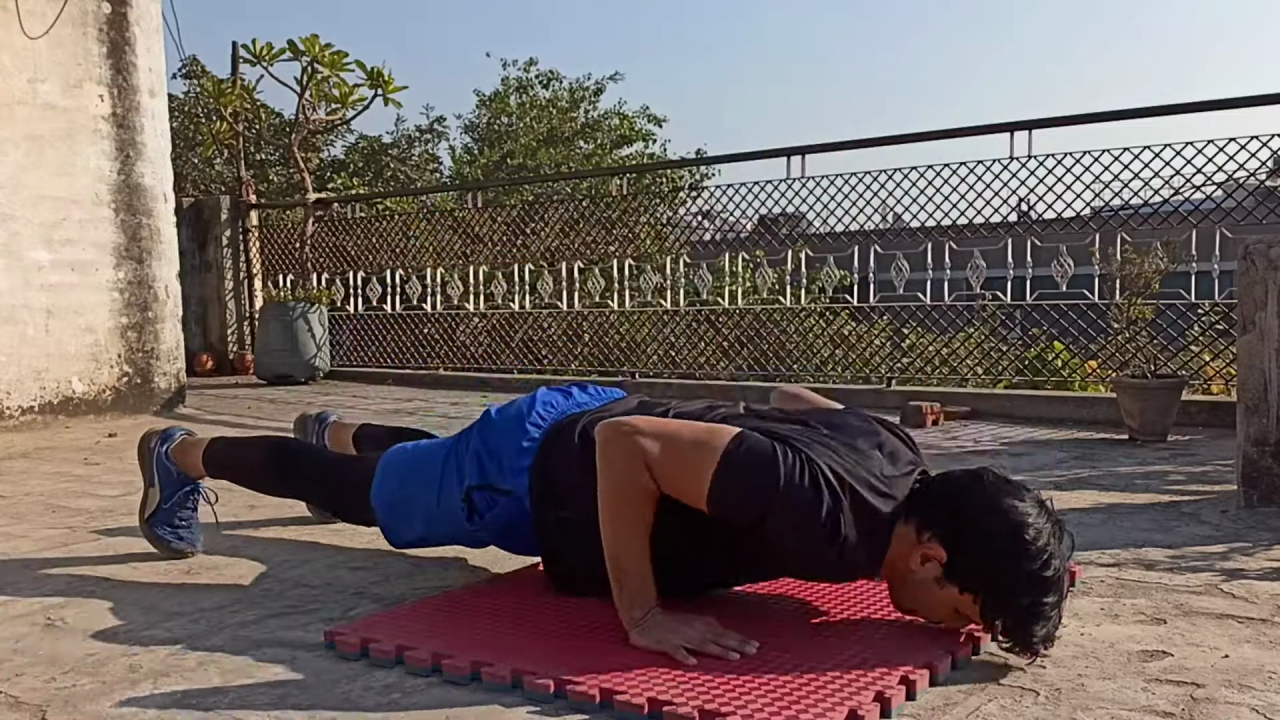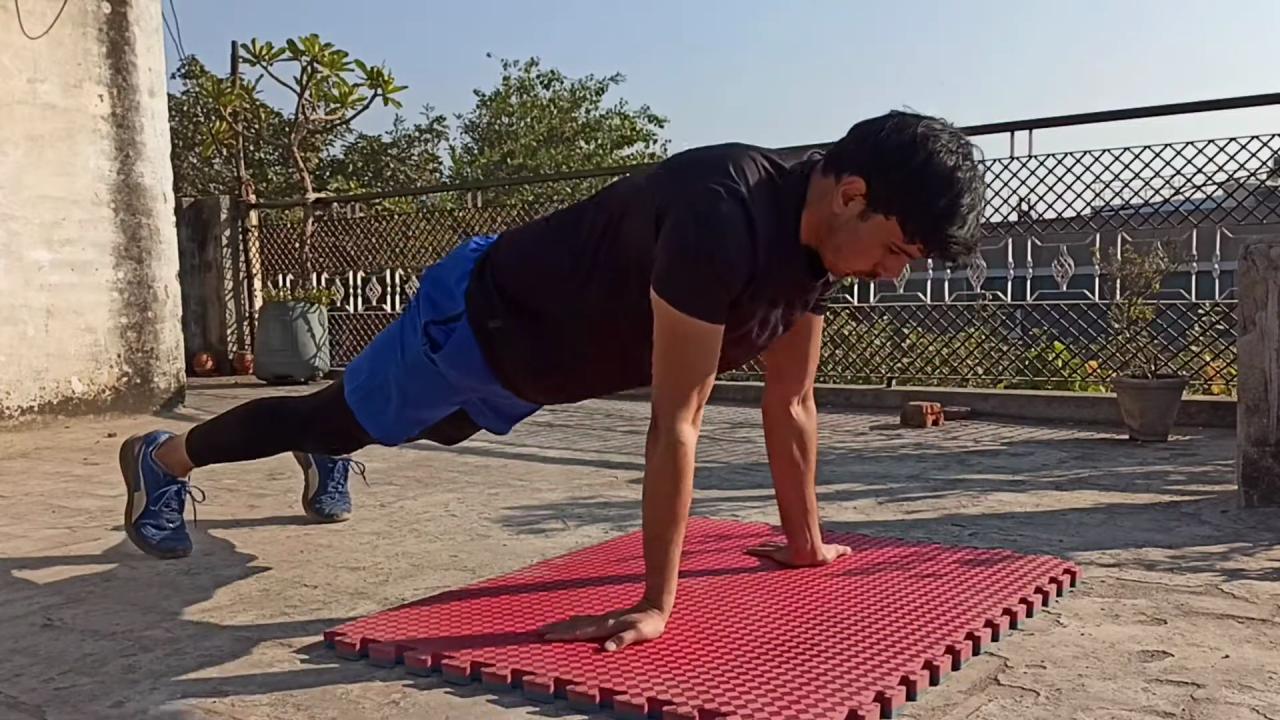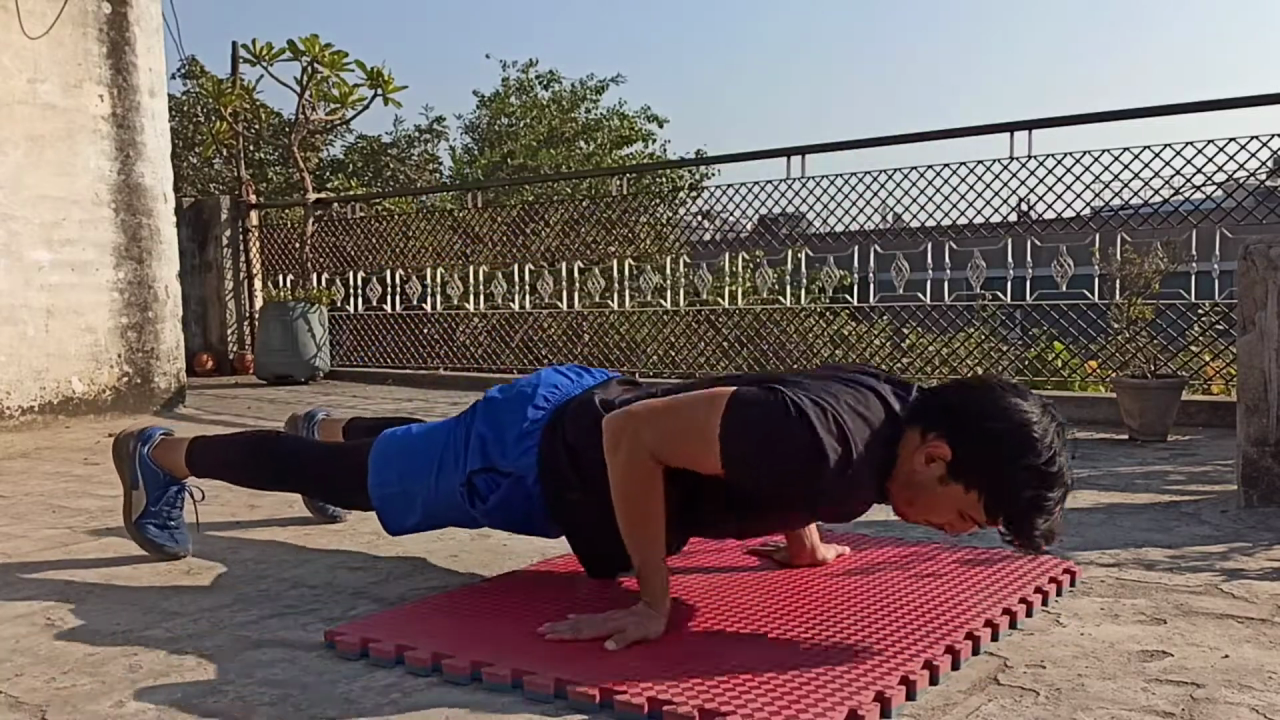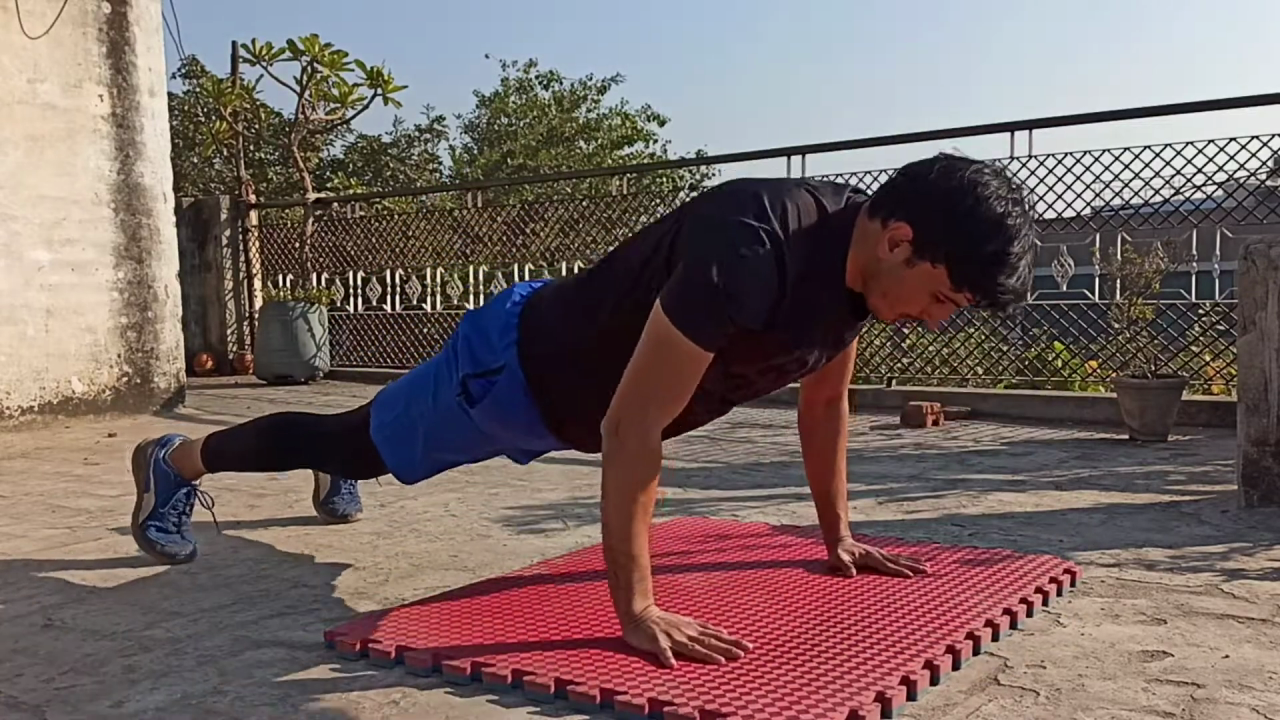
dt=1s
person 1, frame 1
left shoulder: (898, 468)
right shoulder: (816, 505)
left elbow: (794, 398)
right elbow: (627, 445)
right wrist: (642, 615)
left hip: (585, 425)
right hip: (538, 476)
left knee: (420, 461)
right knee: (356, 492)
left ankle: (336, 431)
right ankle: (182, 453)
person 1, frame 2
left shoulder: (818, 248)
right shoulder: (722, 213)
left elbow: (790, 404)
right elbow: (676, 419)
left wrist: (804, 541)
right wrist: (656, 604)
left hip: (545, 354)
right hip: (479, 313)
left knee: (441, 427)
right knee: (336, 414)
left ankle: (326, 465)
right ankle: (163, 457)
person 1, frame 3
left shoulder: (887, 414)
right shoulder: (821, 436)
right elbow: (628, 434)
left wrist: (803, 540)
right wrist: (651, 596)
left hip: (580, 413)
right hip: (540, 455)
left knee: (415, 452)
right knee: (347, 483)
left ankle: (324, 426)
right ankle: (161, 456)
person 1, frame 4
left shoulder: (854, 261)
right shoulder: (753, 247)
left elbow: (826, 389)
right elbow: (631, 427)
left wrist: (838, 535)
right wrist: (637, 611)
left hip: (573, 368)
right hip: (519, 363)
right knee: (358, 443)
left ankle: (328, 481)
right ankle: (174, 460)
